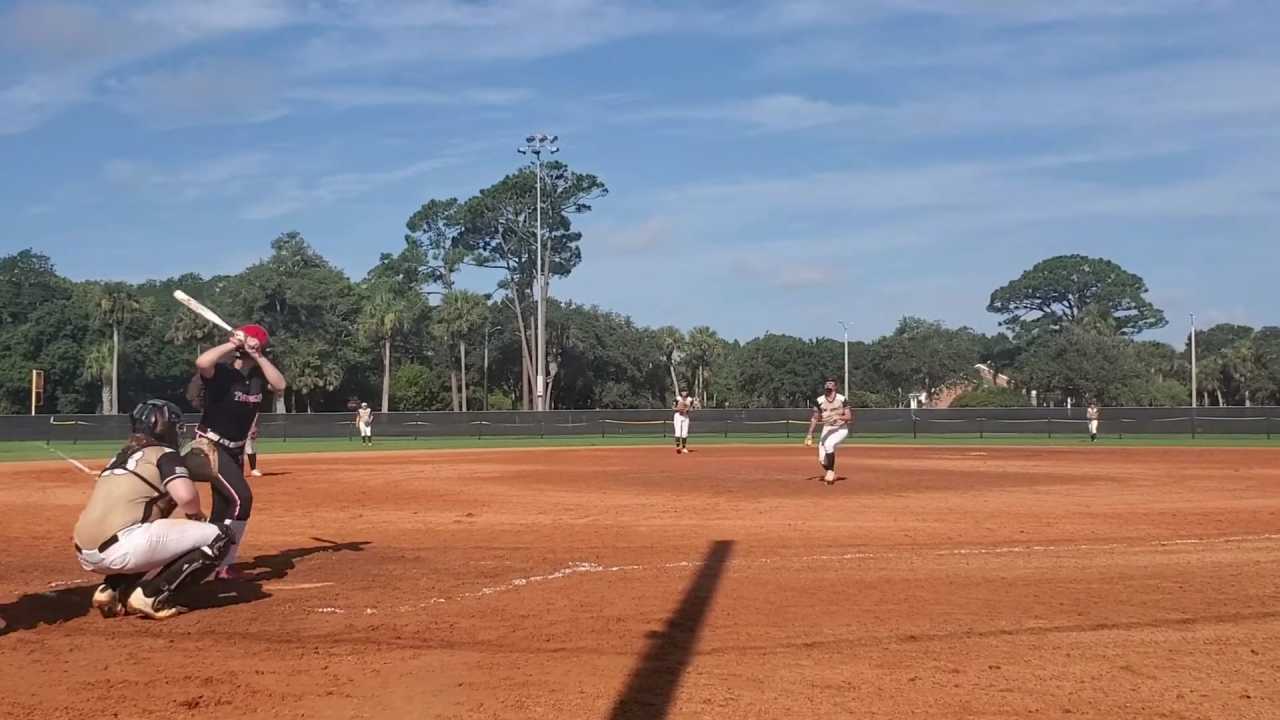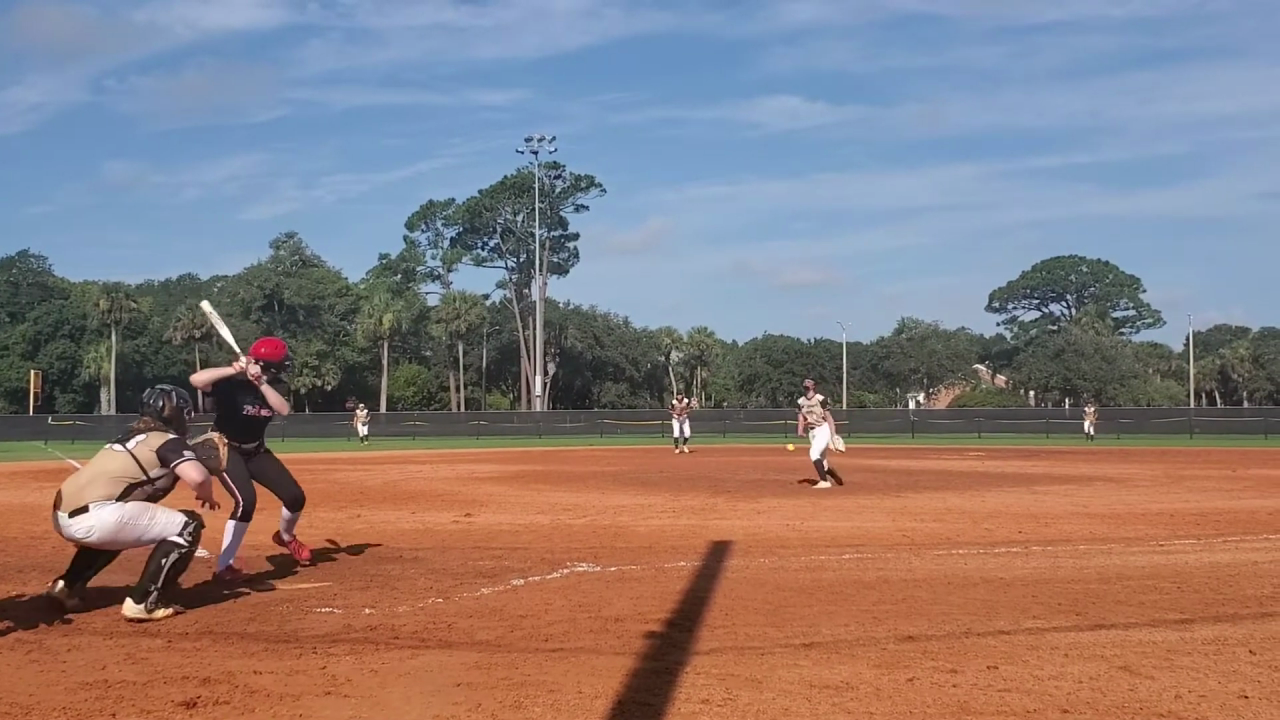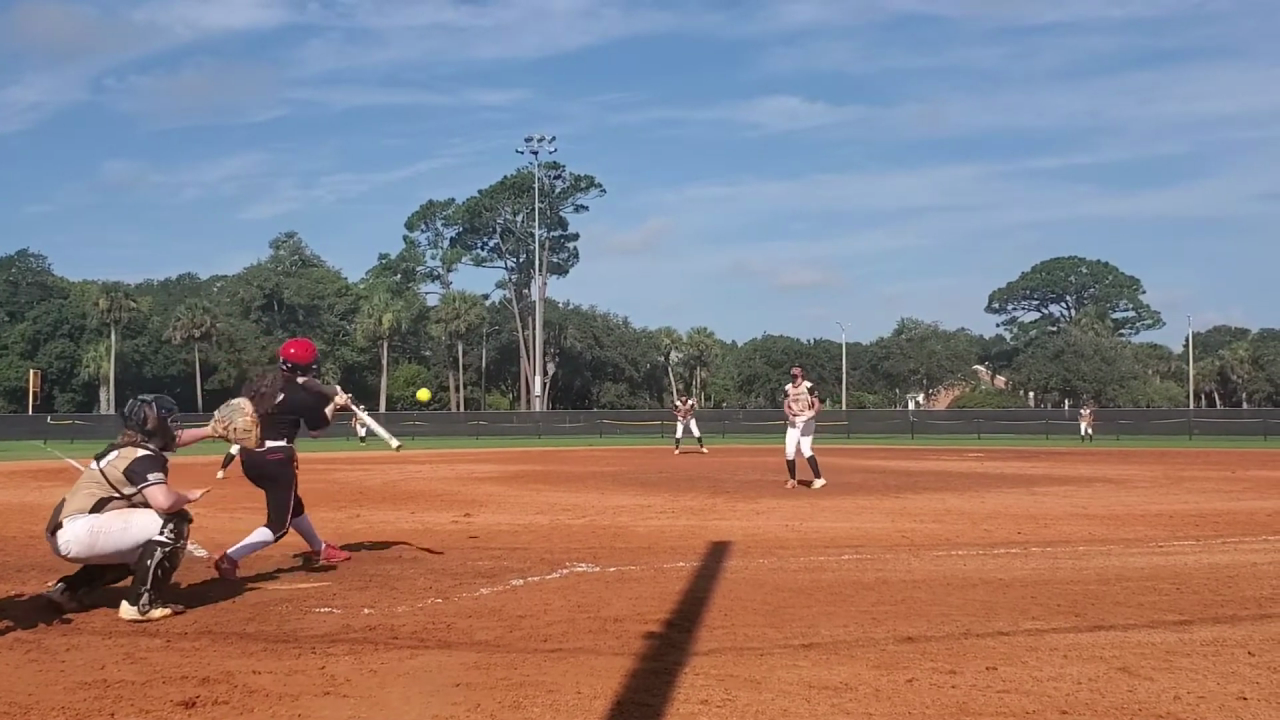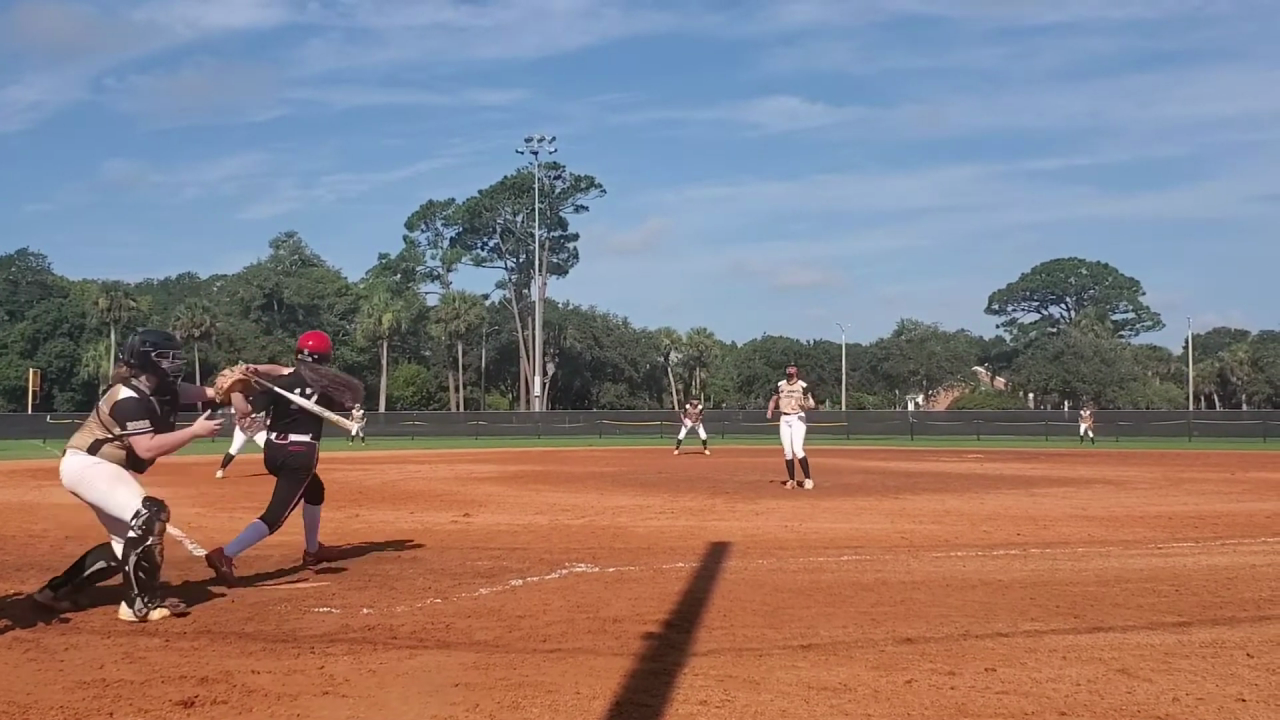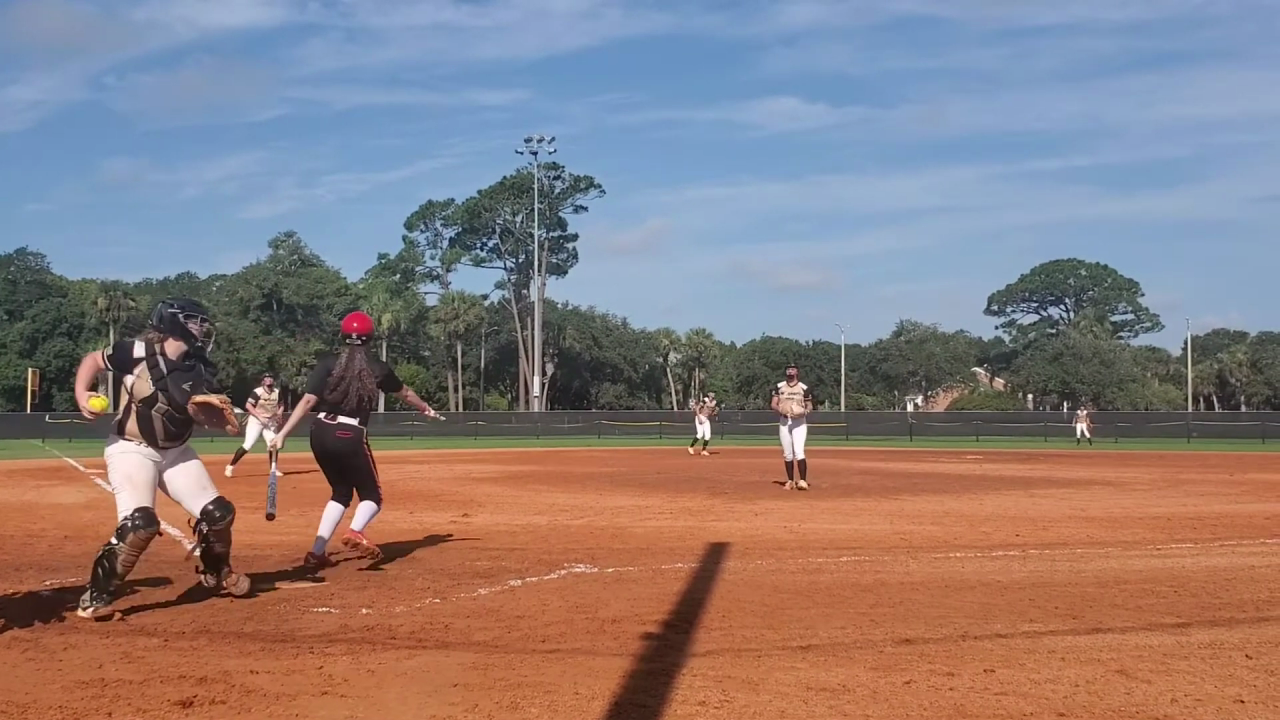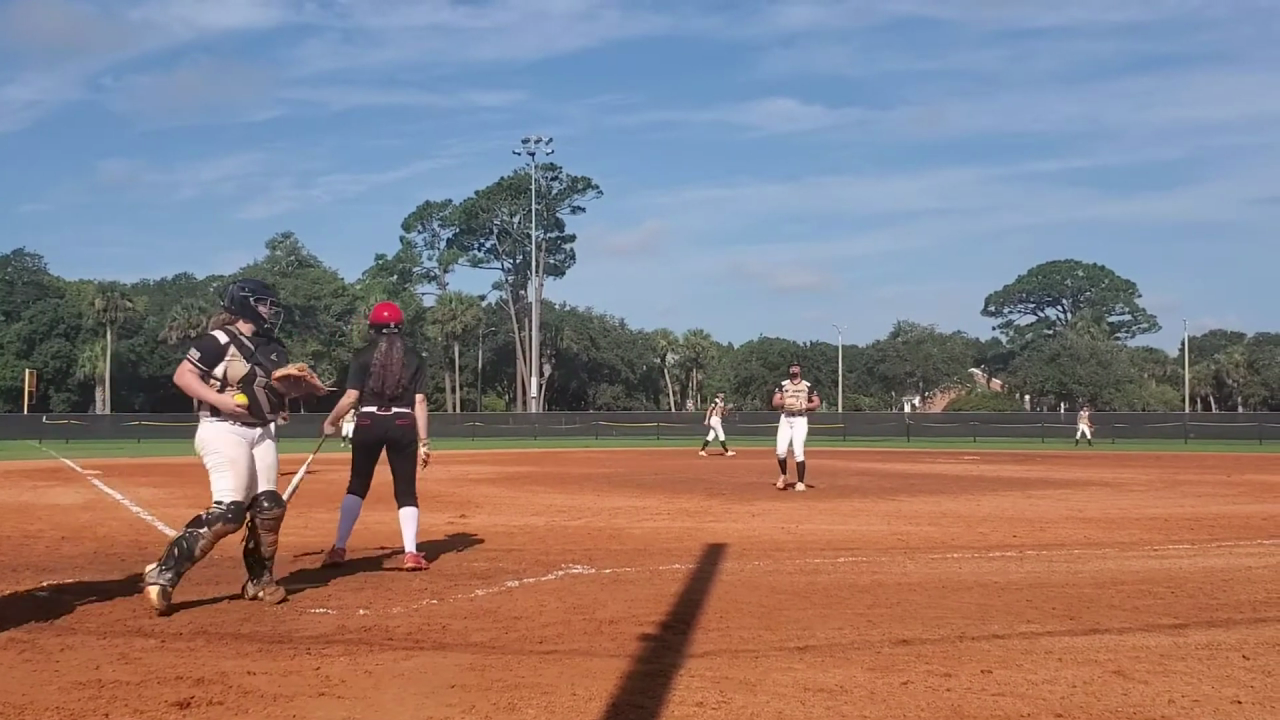
dt=0.4s
person 1, frame 1
left shoulder: (123, 456)
right shoulder: (166, 455)
right elbow: (184, 495)
right wrist: (194, 511)
left hip: (89, 554)
right hip: (119, 547)
left knee: (160, 533)
right knee: (217, 537)
left ankle: (110, 591)
right ankle: (151, 597)
person 1, frame 2
left shoulder: (135, 437)
right shoulder: (170, 441)
right elbow: (197, 477)
right wrist: (207, 496)
left hip: (65, 516)
right hip: (95, 517)
right knee: (188, 526)
left ankle: (69, 586)
right ankle: (144, 602)
person 1, frame 3
left shoulder: (133, 445)
right shoulder: (143, 458)
left elbow: (174, 439)
right elbow: (164, 501)
left wrist: (210, 431)
right wrist: (187, 497)
left hip: (66, 532)
right hip: (81, 530)
left knee: (142, 553)
right knee: (174, 523)
left ankle: (68, 590)
right ankle: (141, 605)
person 1, frame 4
left shoulder: (161, 386)
right shoulder: (129, 398)
left elbow: (186, 393)
right elbow: (148, 447)
left wrist: (212, 393)
right wrist: (195, 432)
left hip: (119, 467)
right hip: (89, 463)
left knee: (126, 544)
right knee: (149, 515)
left ankle: (57, 592)
right ankle: (141, 605)
person 1, frame 5
left shoulder: (202, 369)
right shoulder: (136, 353)
right elbow: (91, 360)
right wrist: (82, 395)
left hip: (176, 452)
right hip: (130, 450)
left knee: (218, 513)
right knee: (139, 525)
left ankle: (216, 571)
right ankle: (95, 597)
person 1, frame 6
left shoulder: (270, 344)
right shoulder: (217, 340)
left elbow: (272, 387)
right elbow: (182, 375)
right wrist: (218, 399)
left hip: (260, 433)
right hip: (221, 430)
left knee: (269, 507)
right knee: (228, 509)
left ankle: (260, 580)
right ankle: (166, 571)
person 2, frame 1
left shoulder: (257, 375)
right shoulder: (222, 372)
left elbow: (280, 384)
right elbow: (201, 362)
left wrist: (257, 355)
right wrist: (232, 344)
left hip: (234, 450)
right hip: (209, 446)
left knee: (223, 512)
right knee: (241, 498)
right ankle: (223, 567)
person 2, frame 2
left shoulder: (276, 386)
right shoulder: (233, 384)
left elbow: (283, 409)
right elbow: (196, 380)
left wrist: (258, 381)
right wrist: (231, 370)
left hip: (256, 450)
right hip: (226, 450)
left knee: (294, 496)
right knee: (246, 501)
left ankle: (286, 536)
right ankle: (223, 566)
person 2, frame 3
left shoulder: (268, 381)
right shoulder: (305, 395)
right elbow: (317, 429)
right wrist: (335, 404)
left hip: (250, 456)
right hip: (276, 459)
left knee: (290, 505)
right knee: (277, 525)
left ankle: (320, 549)
right ankle: (230, 557)
person 2, frame 4
left shoulder: (285, 383)
right shoulder: (329, 380)
left elbow: (244, 411)
right elbow: (294, 372)
right wrist: (258, 369)
left hip: (274, 453)
right hip: (300, 454)
left knee: (314, 491)
right knee: (274, 515)
left ankle: (314, 550)
right ankle: (226, 555)
person 2, frame 5
left shoulder: (327, 363)
right shoulder: (376, 367)
left elbow: (307, 401)
right elbow: (405, 393)
left wrist: (283, 433)
right wrist: (426, 408)
left hip: (320, 433)
right hip: (349, 436)
left knee: (341, 493)
right knee: (371, 497)
left ankle: (316, 553)
right ankle: (355, 531)
person 2, frame 6
left shoulder: (364, 355)
right shoulder: (413, 358)
left elbow: (351, 397)
right elbow: (420, 402)
left wrist: (331, 420)
right wrist: (424, 442)
left hip: (369, 423)
right hip: (402, 425)
left knee: (357, 486)
right knee: (406, 491)
left ankle: (340, 548)
right ankle: (411, 553)
